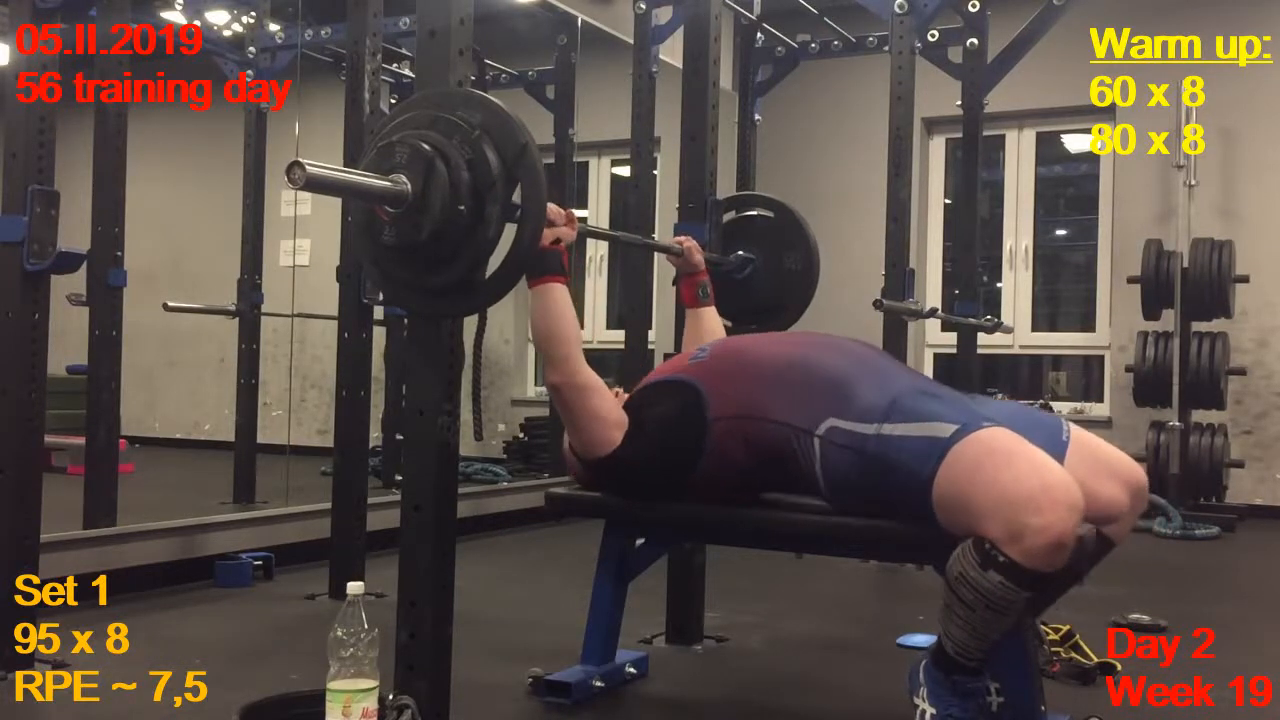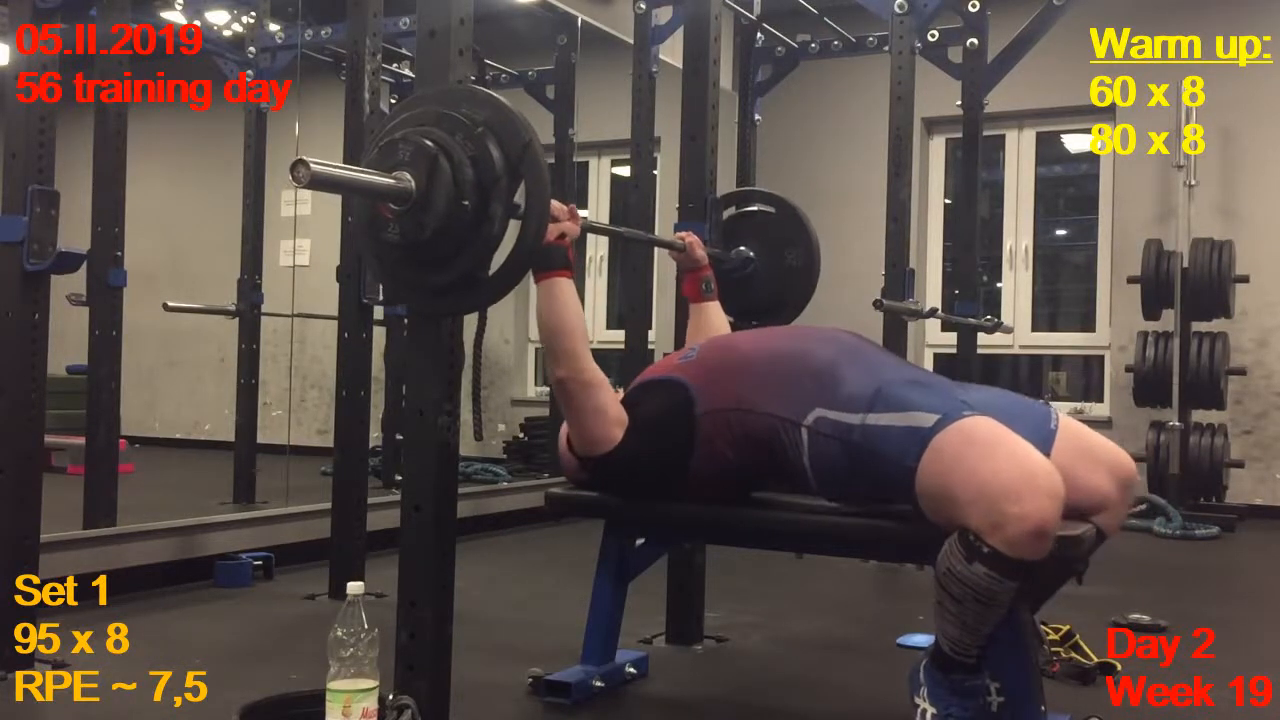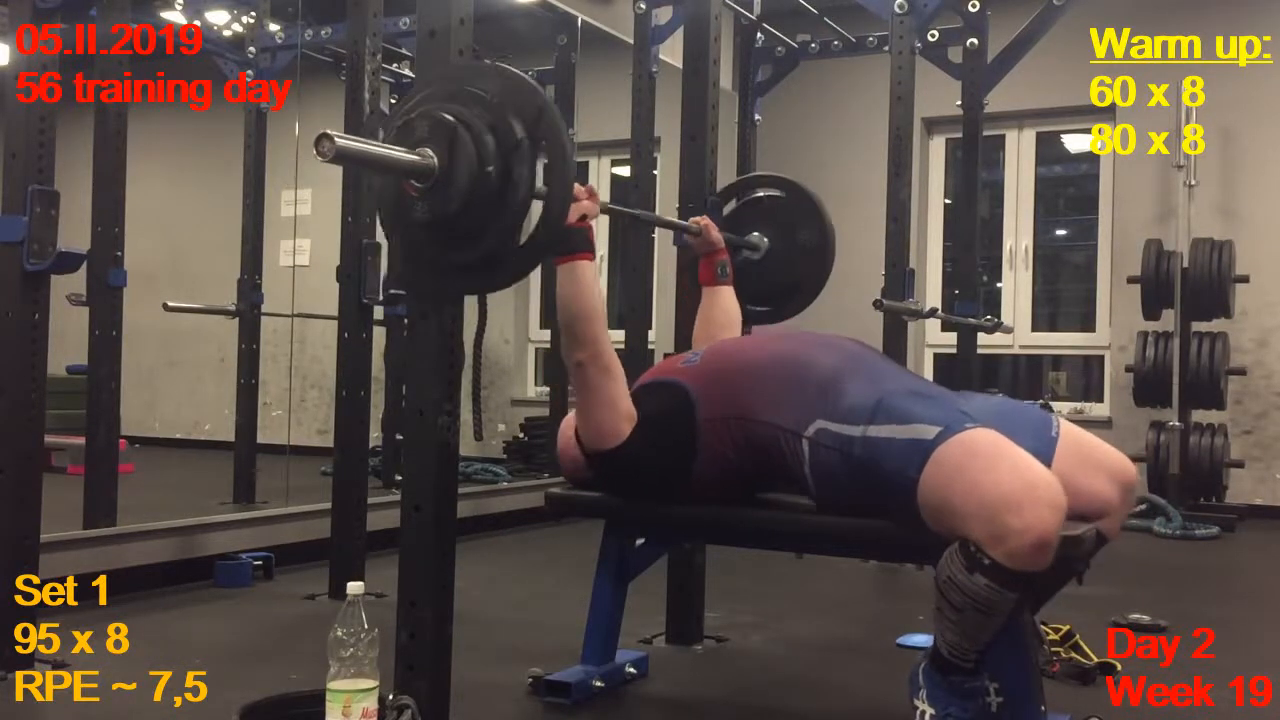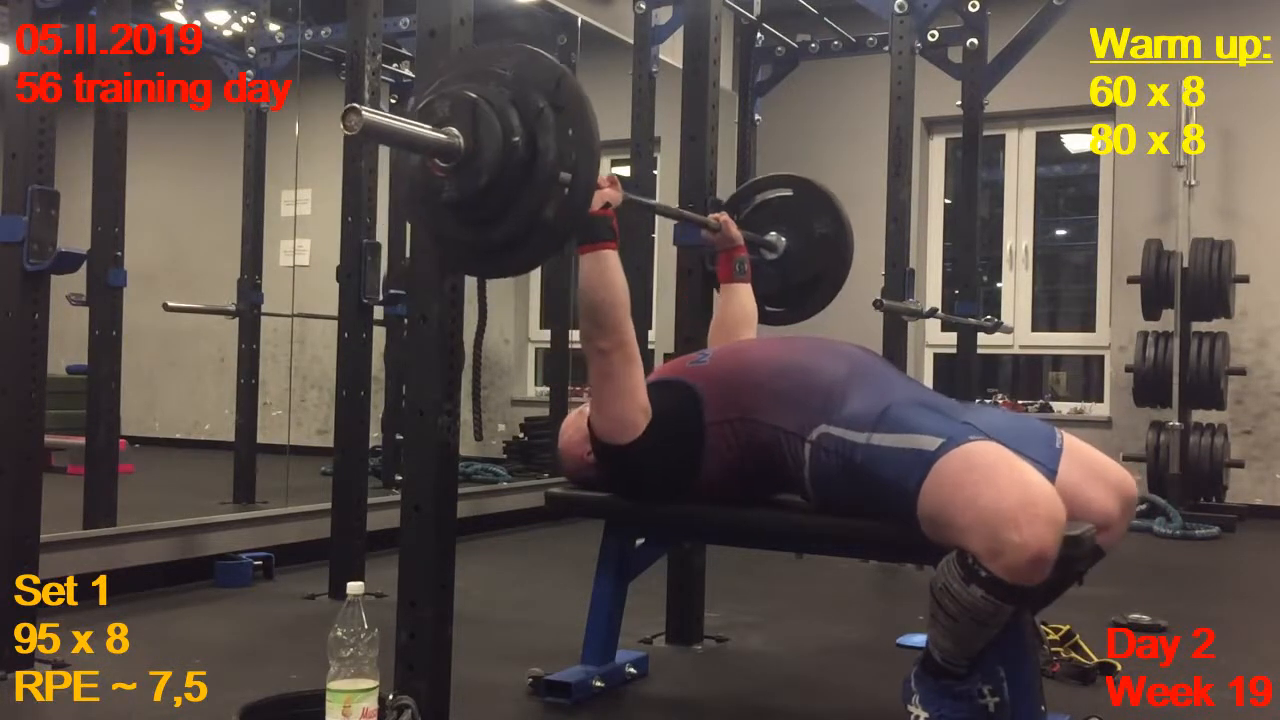
dt=0.3s
person 1, frame 1
left shoulder: (669, 415)
right shoulder: (636, 451)
left elbow: (708, 366)
right elbow: (567, 377)
left wrist: (694, 278)
right wrist: (547, 263)
left knee: (1120, 493)
right knee: (1045, 515)
left ankle: (989, 639)
person 1, frame 2
left shoulder: (668, 413)
right shoulder: (629, 452)
left elbow: (708, 364)
right elbow: (571, 372)
left wrist: (697, 274)
right wrist: (552, 259)
left knee: (1111, 484)
right knee: (1027, 505)
left ankle: (986, 638)
person 1, frame 3
left shoulder: (668, 410)
right shoulder: (635, 451)
left elbow: (721, 351)
right elbow: (588, 355)
left wrist: (713, 258)
right wrist: (573, 242)
left knee: (1112, 486)
right knee: (1031, 513)
left ankle: (980, 639)
person 1, frame 4
left shoulder: (682, 408)
right shoulder: (641, 452)
left elbow: (732, 350)
right elbow: (608, 344)
left wrist: (732, 255)
right wrist: (597, 229)
left knee: (1112, 500)
right knee: (1028, 528)
left ankle: (973, 642)
